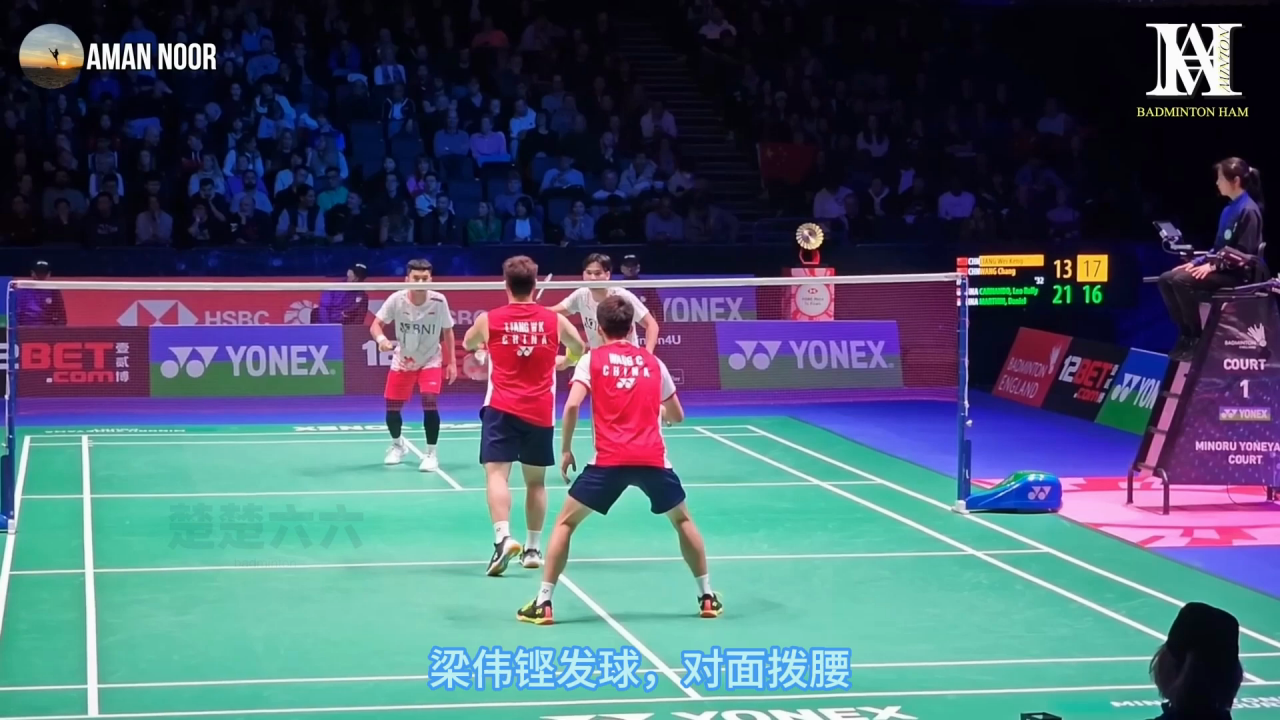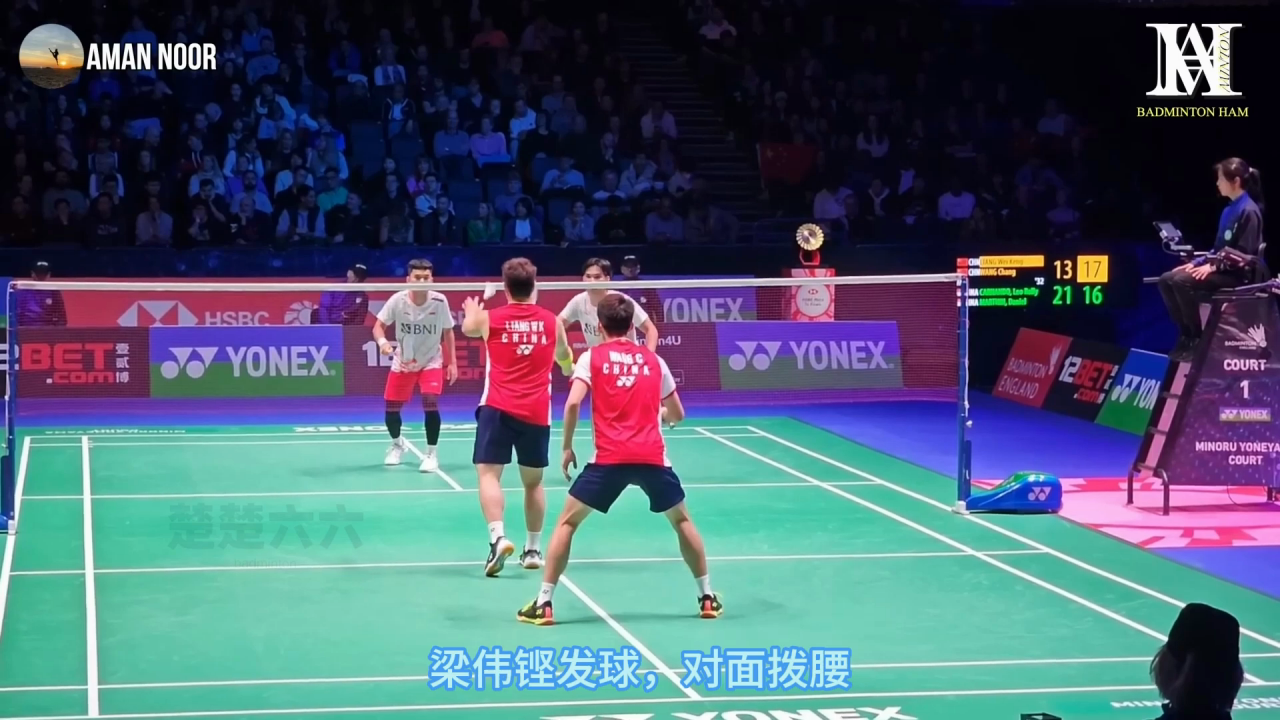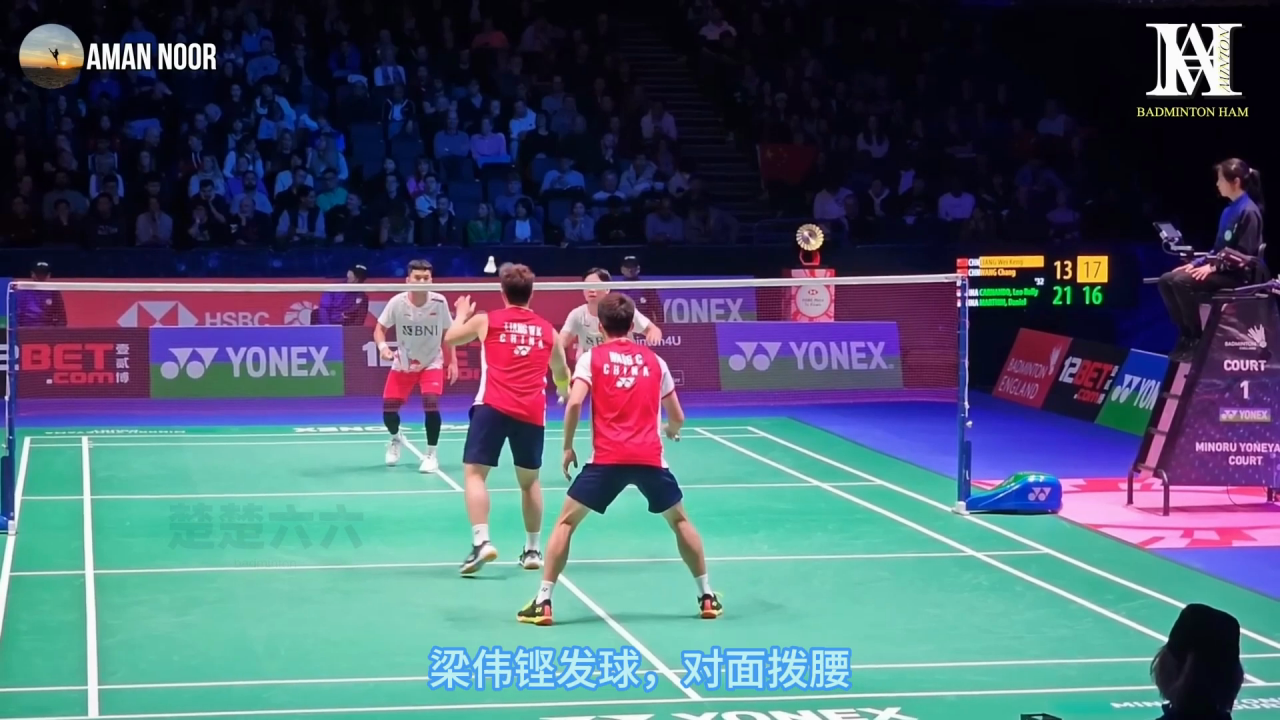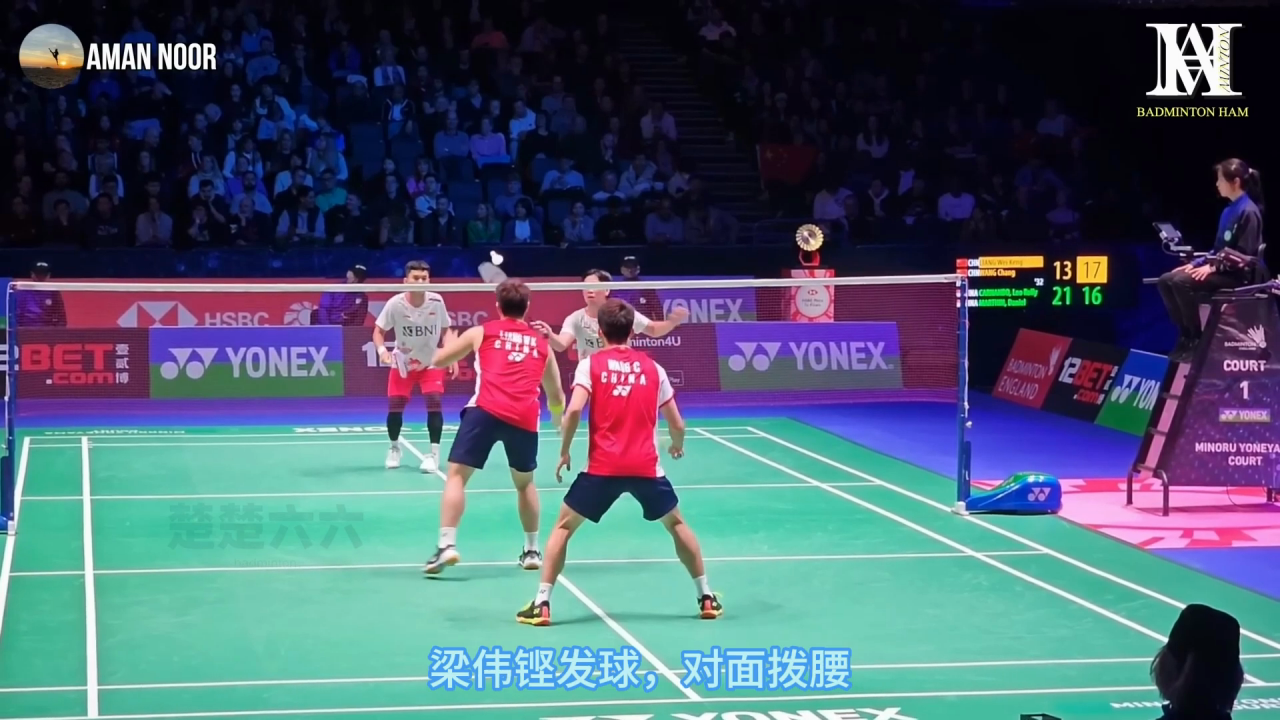
dt=0.4s
person 1, frame 1
left shoulder: (592, 359)
right shoulder: (653, 363)
left elbow: (572, 406)
right elbow: (677, 416)
left wrist: (565, 450)
left hip: (609, 460)
right hip: (653, 459)
left knee: (566, 522)
right knee: (682, 520)
left ankle: (543, 602)
right ankle: (707, 596)
person 1, frame 2
left shoulder: (592, 357)
right shoulder: (653, 360)
left elbow: (573, 404)
right elbow: (678, 415)
left wrist: (567, 447)
left hip: (609, 458)
right hip: (652, 457)
left knee: (567, 521)
right knee: (682, 520)
left ankle: (544, 603)
right ankle: (708, 597)
person 1, frame 3
left shoulder: (592, 357)
right shoulder: (654, 361)
left elbow: (575, 403)
right elbow: (677, 417)
left wrist: (568, 447)
right wrist: (671, 430)
left hip: (607, 459)
right hip: (650, 458)
left knee: (566, 522)
right knee: (680, 520)
left ankle: (543, 602)
right ankle: (707, 597)
person 1, frame 4
left shoulder: (591, 364)
right shoulder: (653, 369)
left elbow: (574, 410)
right elbow: (677, 425)
left wrist: (564, 452)
right wrist: (677, 446)
left hip: (602, 468)
right hip: (646, 467)
left knee: (563, 527)
right knee: (677, 524)
left ankle: (541, 603)
right ankle: (706, 597)
person 2, frame 1
left shoulder: (489, 319)
right shoulder: (554, 320)
left elbow: (467, 344)
right elbow: (579, 348)
left wrist: (482, 348)
left hip: (502, 408)
right hip: (540, 412)
left knee: (497, 474)
right knee: (536, 481)
left ankle: (503, 538)
right ankle: (533, 549)
person 2, frame 2
left shoulder: (488, 318)
right shoulder: (552, 322)
left elbow: (467, 328)
right elbow: (565, 358)
left wrist: (472, 311)
right wrist: (567, 367)
left hip: (498, 408)
right hip: (537, 411)
left knee: (488, 474)
right knee: (533, 481)
left ankle: (498, 537)
right ankle: (533, 549)
person 2, frame 3
left shoulder: (486, 321)
right shoulder: (548, 331)
left elbow: (450, 339)
right elbow: (562, 376)
left wrist: (461, 314)
right wrist: (564, 391)
left hip: (493, 407)
right hip: (532, 413)
left knee: (474, 474)
right knee: (530, 481)
left ankle: (482, 542)
right ankle: (533, 550)
person 2, frame 4
left shoulder: (481, 332)
right shoulder: (542, 343)
left elbow: (439, 360)
right elbow: (556, 397)
left wrist: (452, 344)
right wrist: (558, 419)
left hip: (486, 411)
right hip: (525, 418)
left knee: (456, 474)
right knee: (525, 483)
left ankle: (447, 545)
right ankle: (532, 551)
person 3, frame 1
left shoulder: (439, 301)
right shoulder: (396, 300)
left elbow: (447, 331)
right elbow: (376, 325)
left wrist: (452, 362)
right wrist: (382, 340)
left hip: (431, 361)
right hip: (402, 361)
left knee: (430, 402)
right knee: (392, 407)
left ankle: (431, 453)
right ankle: (397, 444)
person 3, frame 2
left shoulder: (440, 301)
right shoulder: (397, 300)
left elbow: (447, 332)
right elbow: (378, 326)
left wrist: (452, 362)
right wrist: (383, 342)
left hip: (431, 362)
right hip: (402, 362)
left knee: (430, 402)
right knee: (391, 408)
left ankle: (431, 454)
right ankle: (397, 444)
person 3, frame 3
left shoulder: (439, 302)
right shoulder: (397, 303)
left elbow: (448, 332)
right elbow: (379, 329)
left wrist: (452, 361)
right wrist: (383, 347)
left hip: (432, 363)
right hip: (403, 364)
left knee: (431, 403)
right knee: (389, 408)
left ankle: (431, 454)
right ankle: (396, 439)
person 3, frame 4
left shoulder: (437, 301)
right shoulder: (395, 304)
left elbow: (446, 330)
right elbow: (378, 331)
right wrist: (382, 350)
left hip: (431, 363)
right hip: (402, 364)
left knee: (434, 403)
right knee: (395, 406)
left ankle: (433, 454)
right ankle: (394, 448)
person 4, frame 1
left shoulder: (1248, 211)
right shoulder: (1229, 210)
left elbow: (1243, 253)
left wrist: (1212, 266)
right wrist: (1197, 262)
left hip: (1238, 273)
right hip: (1221, 268)
left knee: (1182, 281)
right knee: (1166, 279)
left ankle: (1197, 338)
right ankle: (1186, 334)
person 4, frame 2
left shoulder: (1248, 211)
right shoulder: (1229, 210)
left elbow: (1243, 254)
left wrist: (1212, 266)
right wrist: (1197, 263)
left hip: (1238, 274)
right hip: (1221, 269)
left knee: (1183, 281)
right knee: (1166, 280)
left ankle: (1197, 339)
right ankle: (1186, 335)
person 4, frame 3
left shoulder: (1248, 212)
right shoulder: (1229, 211)
left elbow: (1244, 254)
left wrist: (1213, 267)
right wrist: (1197, 263)
left hip: (1238, 274)
right hip: (1220, 268)
left knee: (1182, 282)
right knee: (1166, 280)
left ankle: (1197, 339)
right ankle: (1186, 335)
person 4, frame 4
left shoulder: (1248, 212)
right shoulder: (1229, 211)
left elbow: (1244, 255)
left wrist: (1213, 267)
right wrist: (1196, 264)
left hip: (1237, 275)
right hip: (1220, 269)
left knee: (1182, 282)
right knee: (1165, 281)
left ankle: (1196, 339)
right ankle: (1186, 335)
